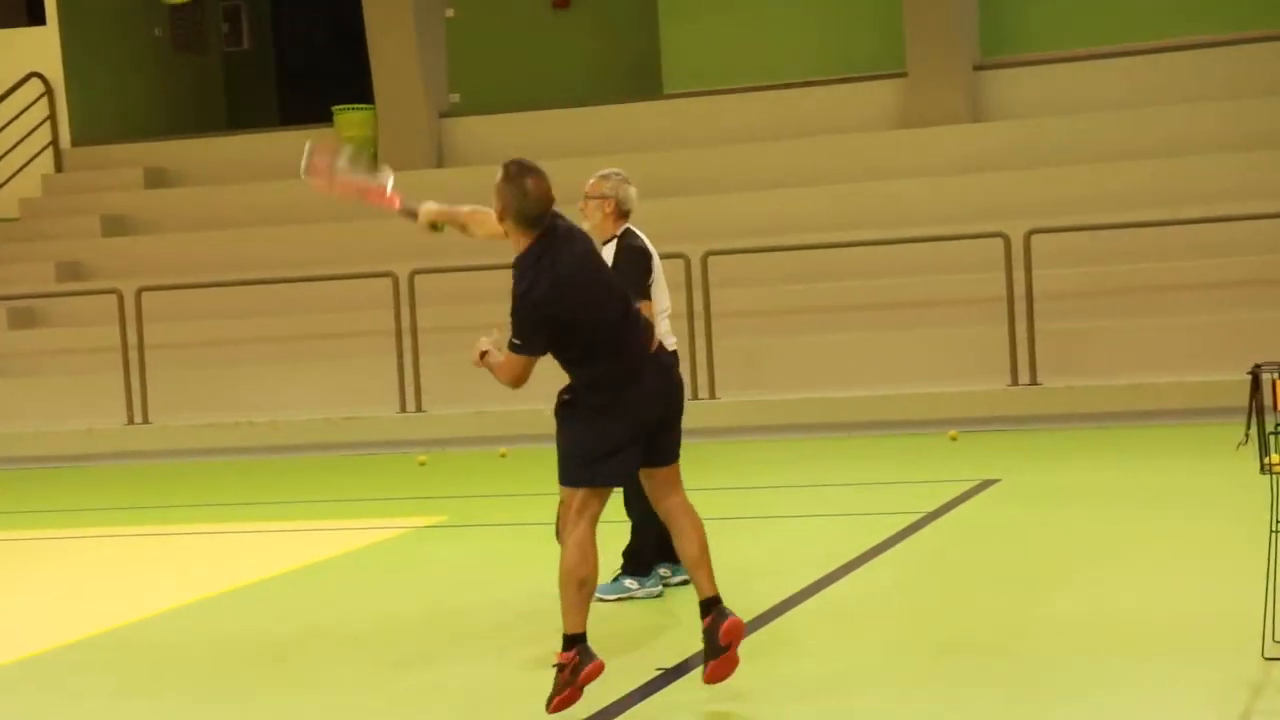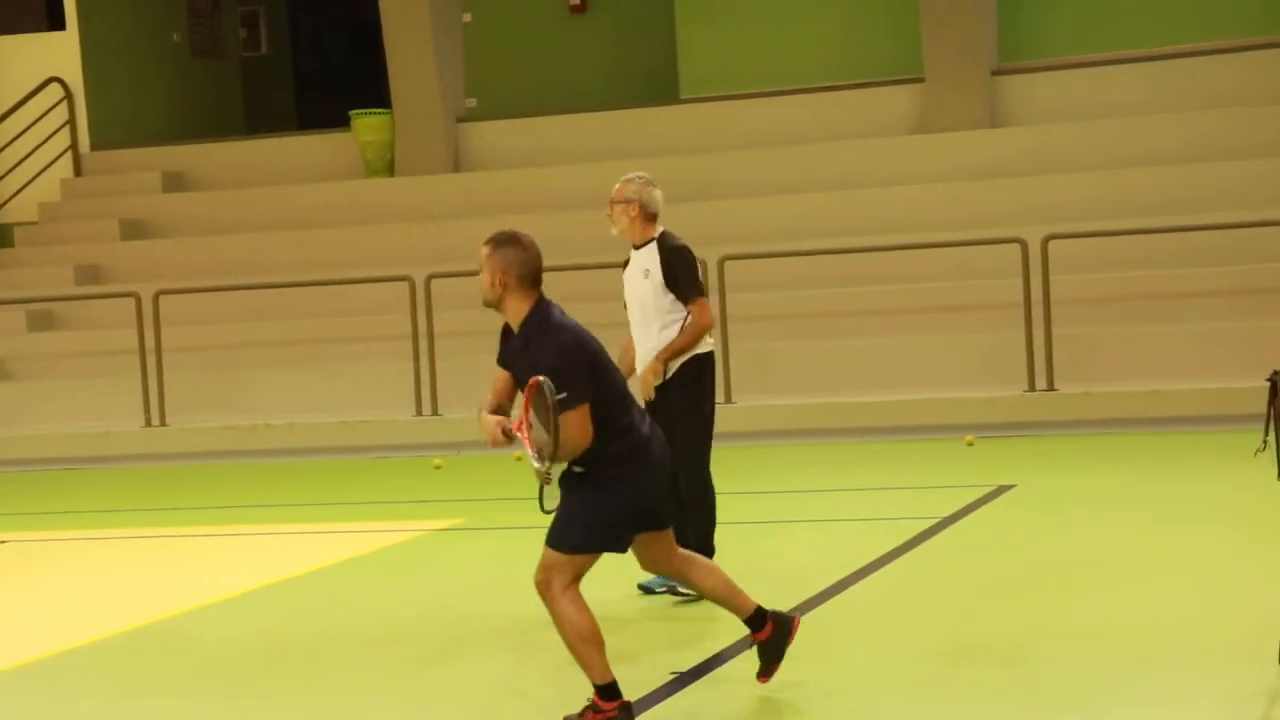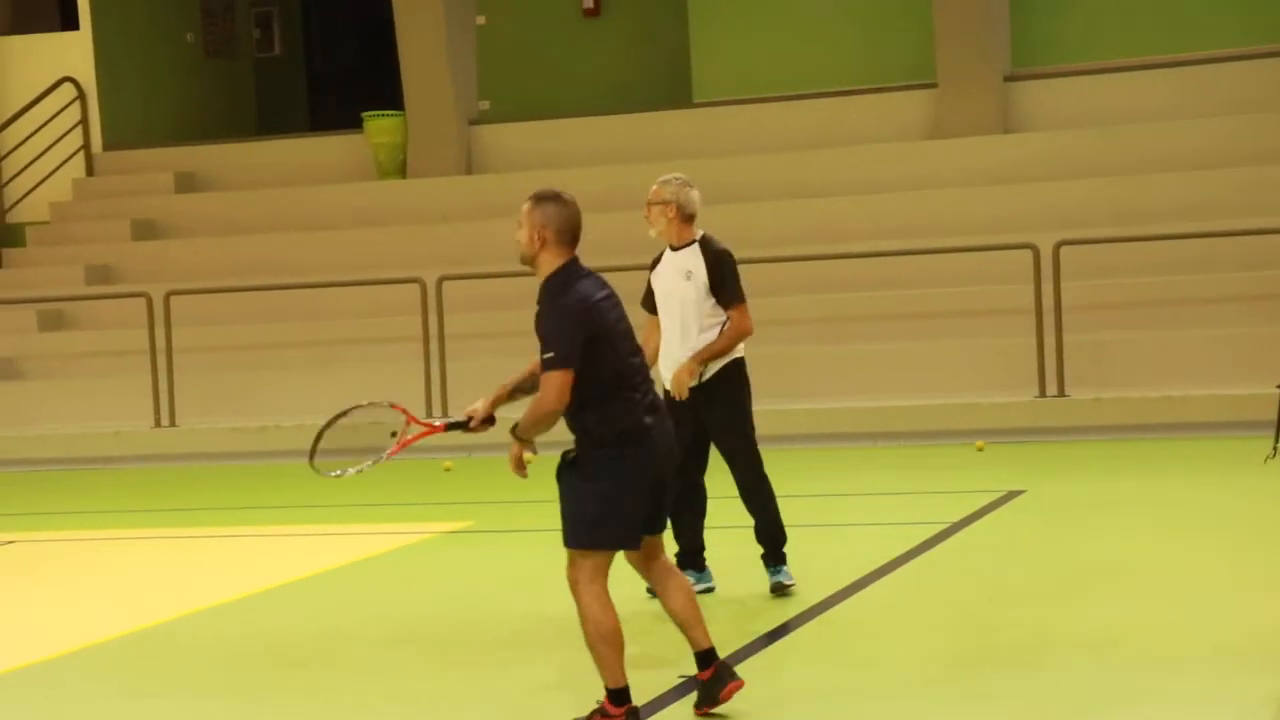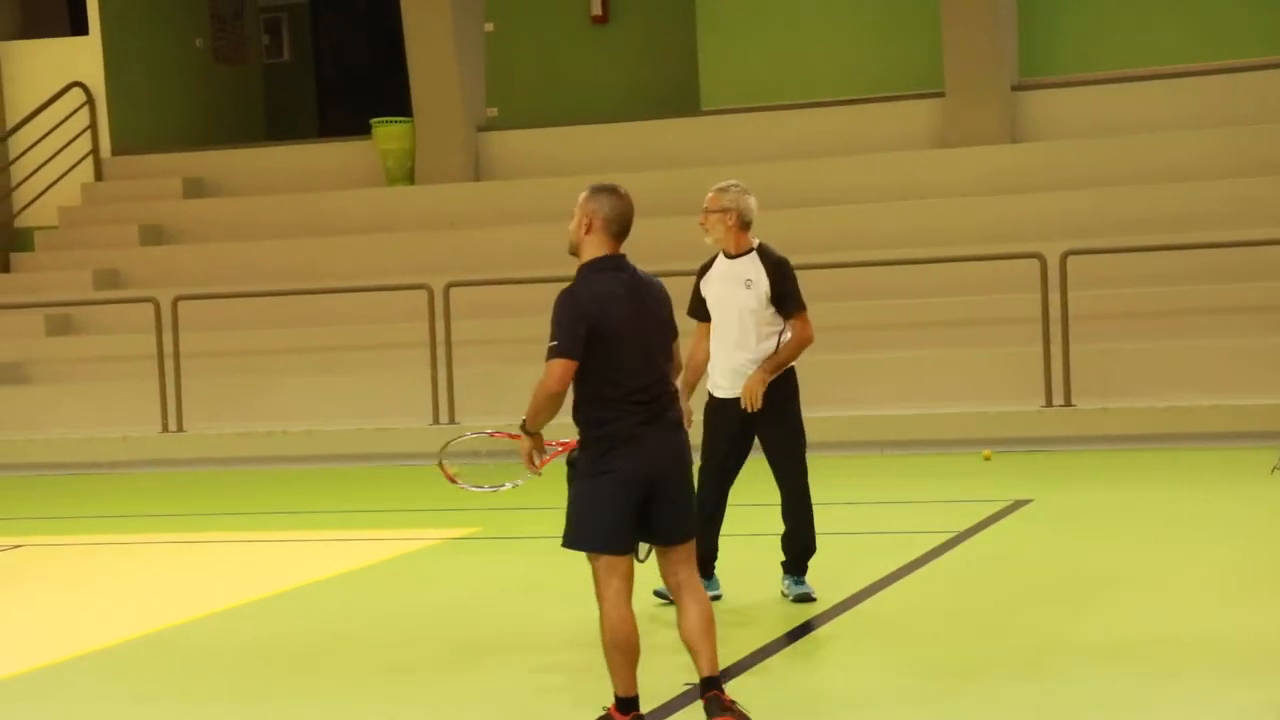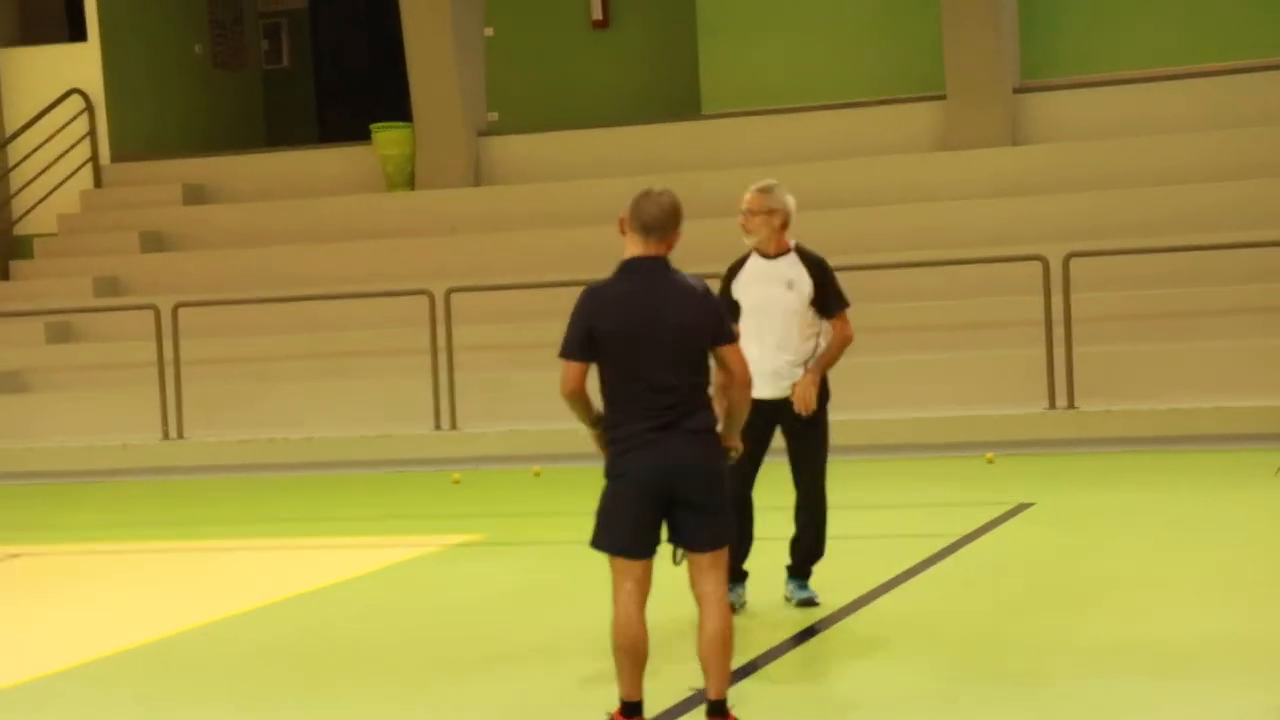
dt=0.3s
person 1, frame 1
left shoulder: (532, 291)
right shoulder: (563, 231)
left elbow: (513, 375)
right elbow: (482, 218)
left wrist: (487, 356)
right wrist: (434, 210)
left hip: (606, 405)
right hip: (656, 378)
left knee: (577, 527)
right knee: (668, 498)
left ankle: (575, 652)
right ankle: (716, 621)
person 1, frame 2
left shoulder: (554, 346)
right shoulder: (519, 330)
left elbow: (577, 439)
right elbow: (498, 395)
right wrist: (494, 419)
left hip: (614, 471)
right hip: (639, 452)
left knee: (555, 582)
right knee: (664, 558)
right ankle: (766, 624)
person 1, frame 3
left shoulder: (561, 306)
right shoulder: (588, 285)
left elbow: (553, 400)
right elbow: (551, 369)
left wrist: (522, 437)
right wrist: (493, 401)
left hip: (611, 453)
right hip: (653, 437)
left knee: (588, 578)
right knee: (651, 558)
right ankle: (712, 669)
person 1, frame 4
left shoulder: (578, 298)
right shoulder: (653, 289)
left elbow: (554, 386)
left wrist: (530, 431)
left hip: (610, 459)
right hip: (668, 447)
left knee: (614, 588)
right knee: (682, 574)
person 1, frame 5
left shoulder: (596, 300)
right shoulder: (699, 295)
left elbow: (570, 385)
right elbow: (738, 376)
left wrist: (601, 426)
right wrist: (731, 433)
left hip: (633, 460)
right hip: (698, 455)
left knee: (629, 595)
right knee: (711, 590)
person 2, frame 1
left shoulder: (630, 249)
right shoulder: (618, 250)
left elbow: (645, 320)
left knee: (640, 471)
right knee: (641, 471)
left ankle: (640, 572)
right ankle: (666, 562)
person 2, frame 2
left shoulder: (672, 252)
right shoulder: (634, 261)
left elbow: (703, 319)
left wrist: (658, 361)
left hip: (687, 372)
right hip: (660, 379)
left knee: (691, 471)
right knee: (665, 474)
person 2, frame 3
left shoulder: (714, 257)
right shoulder: (659, 265)
left elbow: (742, 325)
right elbow: (654, 331)
left wrist: (695, 362)
left hip: (720, 381)
right hip: (676, 389)
left knee: (748, 471)
right knee: (683, 479)
left ankle: (775, 562)
right ankle: (692, 568)
person 2, frame 4
left shoulder: (773, 265)
right shoulder: (708, 274)
left elbow: (803, 333)
right elbow: (702, 340)
left wrist: (763, 374)
right wrist: (683, 395)
left hip: (772, 392)
right hip: (722, 396)
left knee: (793, 483)
right knee: (711, 486)
left ankle: (795, 573)
right ankle: (702, 576)
person 2, frame 5
left shoulder: (812, 267)
right shoulder: (739, 272)
left elbow: (843, 332)
left wrist: (814, 375)
right wrist: (718, 394)
left hip: (803, 394)
right hip: (752, 396)
left knee: (810, 489)
right knee: (737, 486)
left ankle: (799, 576)
right ankle: (736, 579)
